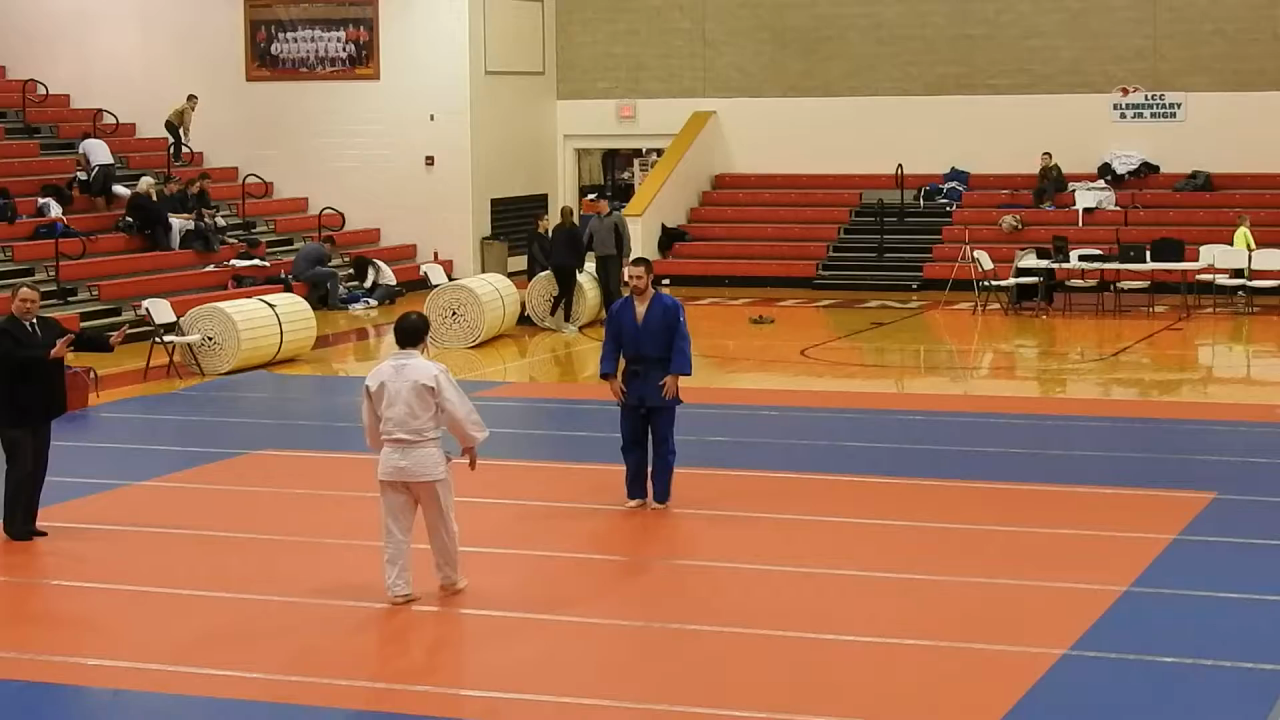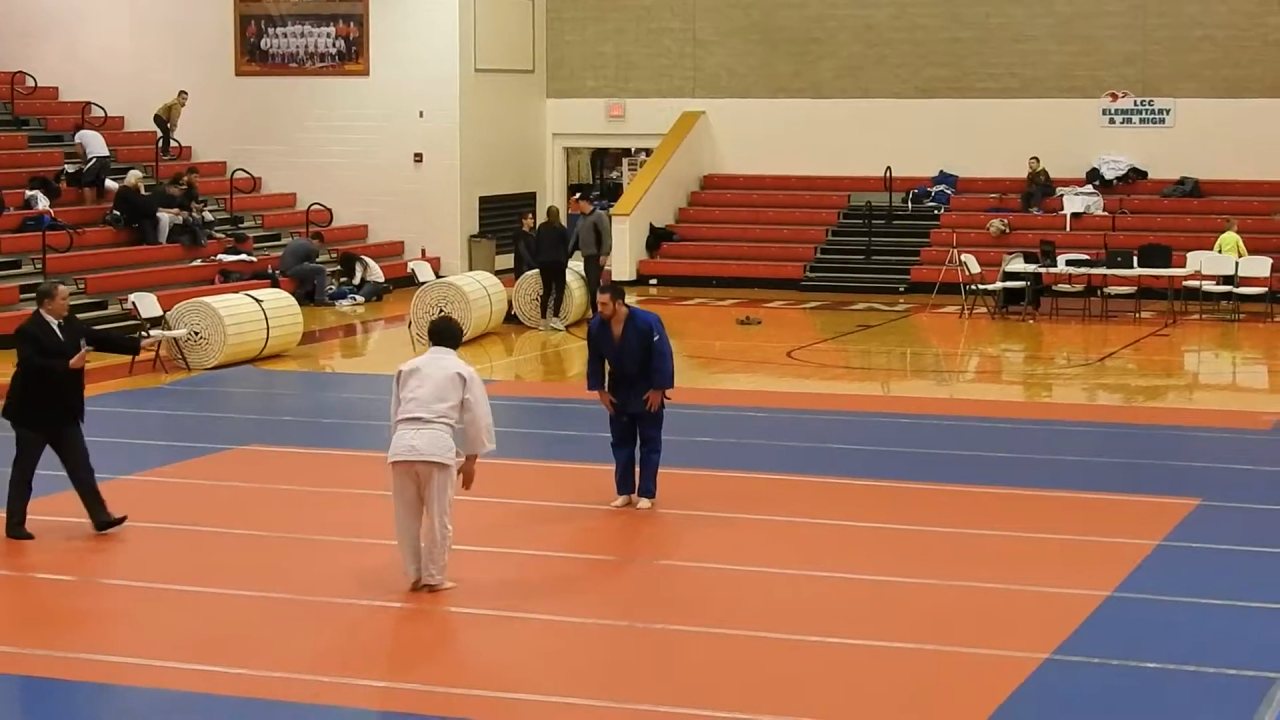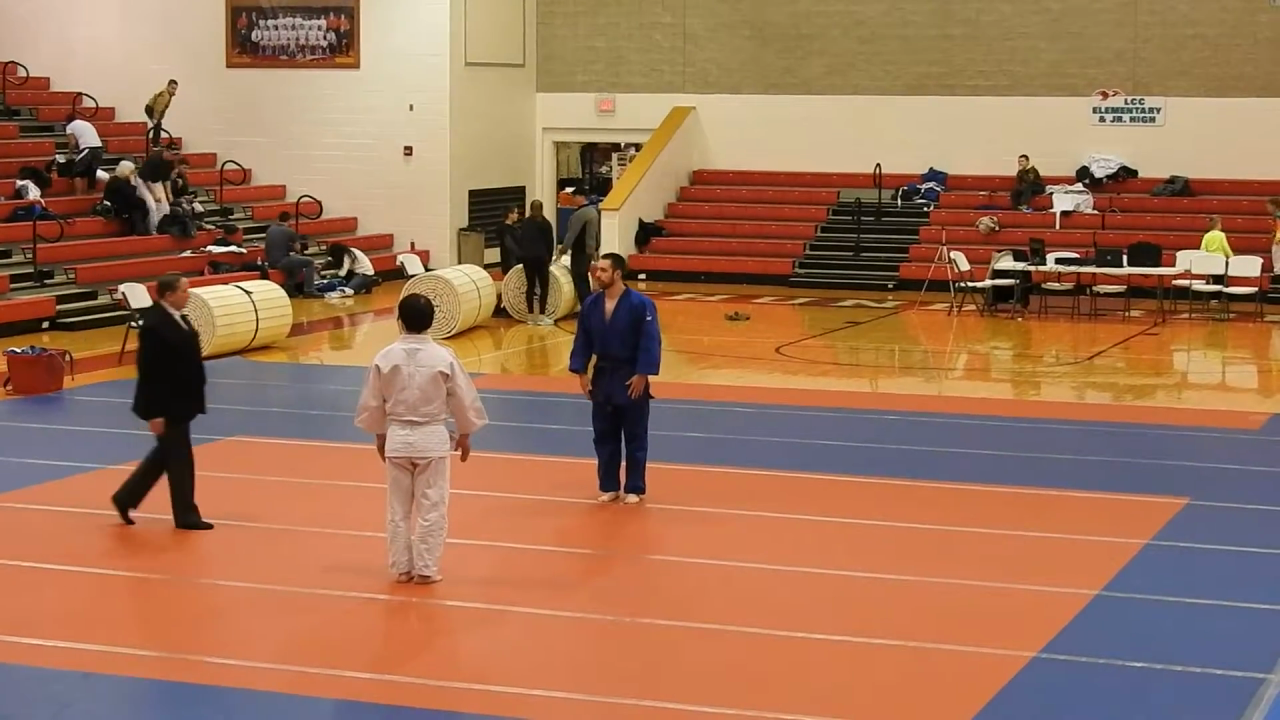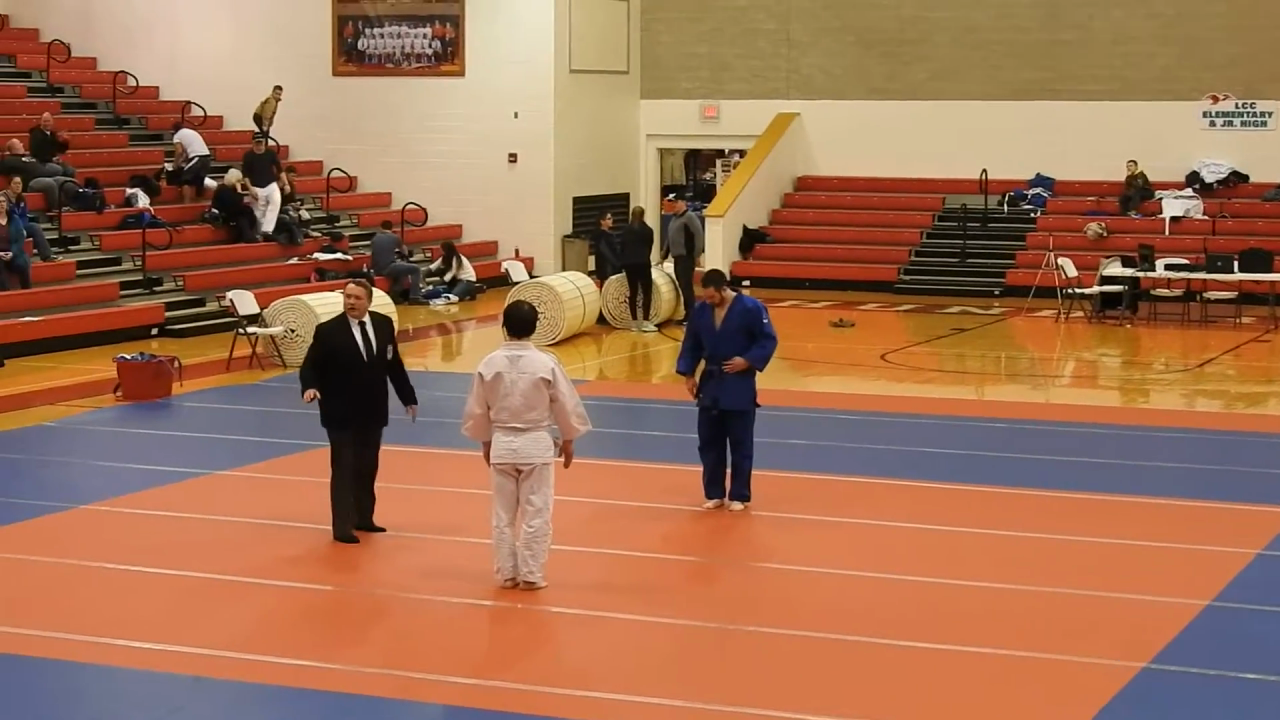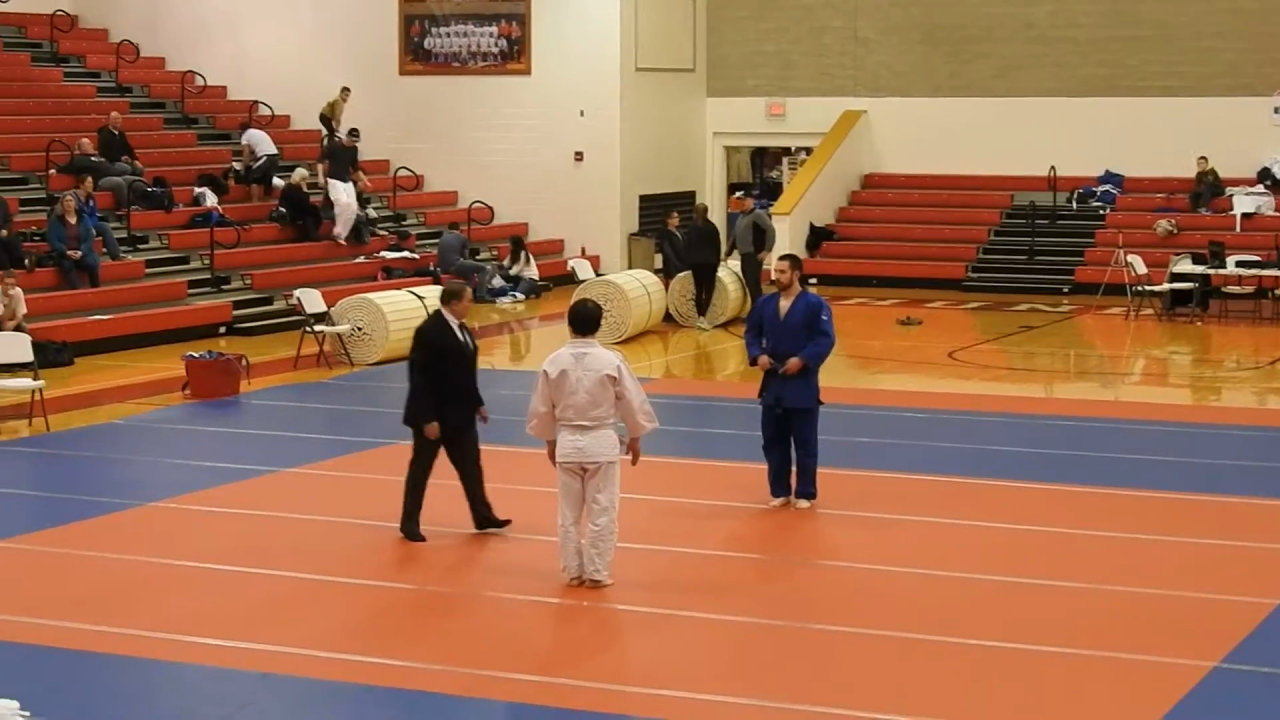
dt=1s
person 1, frame 1
left shoulder: (376, 375)
right shoulder: (433, 372)
left elbow: (370, 424)
right elbow: (457, 413)
right wrist: (470, 445)
left hip: (391, 460)
right hip: (426, 458)
left knee: (395, 529)
right knee: (442, 525)
left ankle: (399, 588)
right ankle: (450, 580)
person 1, frame 2
left shoulder: (407, 367)
right shoulder: (464, 371)
right elbow: (477, 418)
right wrist: (470, 459)
left hip: (402, 443)
right hip: (437, 444)
left knee: (406, 517)
right knee: (438, 516)
left ankle: (414, 576)
right ankle: (433, 578)
person 1, frame 3
left shoulder: (385, 357)
right shoulder: (444, 357)
left elbow: (372, 402)
right elbow: (463, 399)
left wrist: (380, 435)
right wrist: (465, 434)
left hip: (397, 438)
right hip: (432, 439)
left knee: (398, 509)
right knee: (431, 508)
left ankle: (402, 567)
right ankle: (425, 569)
person 1, frame 4
left shoulder: (488, 364)
right shoulder: (546, 363)
left elbow: (477, 409)
right elbow: (565, 404)
left wrist: (486, 441)
right wrist: (568, 439)
left hip: (501, 444)
right hip: (536, 444)
left knee: (503, 514)
right knee: (536, 514)
left ankle: (507, 573)
right ankle: (531, 575)
person 1, frame 5
left shoulder: (553, 362)
right shoulder: (611, 361)
left elbow: (542, 407)
right elbow: (632, 402)
left wrist: (550, 441)
right wrist: (635, 437)
left hip: (567, 442)
right hip: (602, 442)
left knee: (568, 513)
right knee: (602, 513)
left ankle: (573, 572)
right ankle: (596, 573)
person 2, frame 1
left shoulder: (49, 325)
left elbow: (78, 339)
left wrist: (108, 342)
right wrist: (50, 355)
left hip: (40, 411)
left knee: (38, 468)
right knee: (21, 467)
left ankle: (27, 522)
person 2, frame 2
left shoulder: (70, 325)
right shoulder: (28, 331)
left elbow: (101, 339)
right elbow: (32, 365)
left wrist: (137, 345)
right wrist: (68, 365)
left hip: (63, 411)
right hip: (33, 412)
left knee: (79, 463)
right knee: (24, 468)
left ankle: (100, 517)
right ankle: (15, 525)
person 2, frame 3
left shoulder: (175, 316)
right shoulder: (155, 325)
right elbow: (148, 373)
left wrist: (196, 395)
right wrist: (155, 413)
left hip: (179, 401)
right hip: (166, 405)
left knee: (167, 453)
right knee: (181, 457)
left ankle: (126, 498)
right ankle: (186, 515)
person 2, frame 4
left shoulder: (384, 324)
right shoulder: (328, 331)
left elbow: (394, 364)
right elbow: (310, 367)
left wrist: (408, 397)
right wrist: (310, 387)
left hip: (373, 410)
right hip: (340, 413)
left knee: (368, 465)
right knee: (344, 468)
left ankle: (363, 517)
right ankle: (342, 526)
person 2, frame 5
left shoulder: (460, 327)
right shoulder: (429, 332)
right elbow: (419, 378)
left wrist: (476, 403)
right wrist: (428, 418)
left hip: (460, 413)
right hip: (432, 414)
left knee: (470, 463)
right knee: (421, 466)
left ankle: (483, 516)
right ankle: (409, 523)
person 3, frame 1
left shoulder: (670, 307)
right shoulder: (618, 310)
left elbow: (681, 343)
right elbow: (610, 346)
left wrist: (674, 375)
right wrist: (611, 377)
left hip: (661, 382)
right hip: (631, 381)
left knee: (663, 443)
right knee: (632, 442)
left ankle: (661, 496)
right ankle: (636, 494)
person 3, frame 2
left shoulder: (647, 322)
right shoulder: (596, 325)
left elbow: (662, 356)
right elbow: (595, 360)
left wrist: (657, 389)
right wrist: (600, 390)
left hip: (646, 389)
right hip: (619, 388)
left knee: (649, 441)
right knee: (621, 440)
left ankle: (646, 493)
right ankle: (624, 491)
person 3, frame 3
left shoulder: (640, 304)
right shoulder: (591, 305)
left elbow: (650, 342)
right elbow: (583, 341)
left wrist: (642, 374)
right wrist: (582, 373)
left hip: (631, 378)
right hip: (602, 377)
left knee: (635, 437)
right knee: (604, 436)
left ankle: (634, 489)
right ankle: (609, 486)
person 3, frame 4
left shoulder: (751, 308)
right shoulder: (700, 310)
left elbow: (768, 339)
right elbow: (691, 343)
left wrist: (748, 361)
right wrist: (689, 373)
left hip: (739, 384)
right hip: (710, 382)
left knee: (740, 444)
right knee: (709, 442)
left ankle: (739, 496)
right ankle: (714, 494)
person 3, frame 5
left shoulder: (814, 304)
right shoulder: (765, 304)
left elbow: (825, 339)
right elbow: (752, 333)
left wrist: (802, 359)
right wrist: (758, 355)
left hip: (802, 384)
right hip: (772, 382)
left knee: (805, 442)
right knee: (774, 440)
left ankle: (805, 493)
right ankle: (780, 491)
